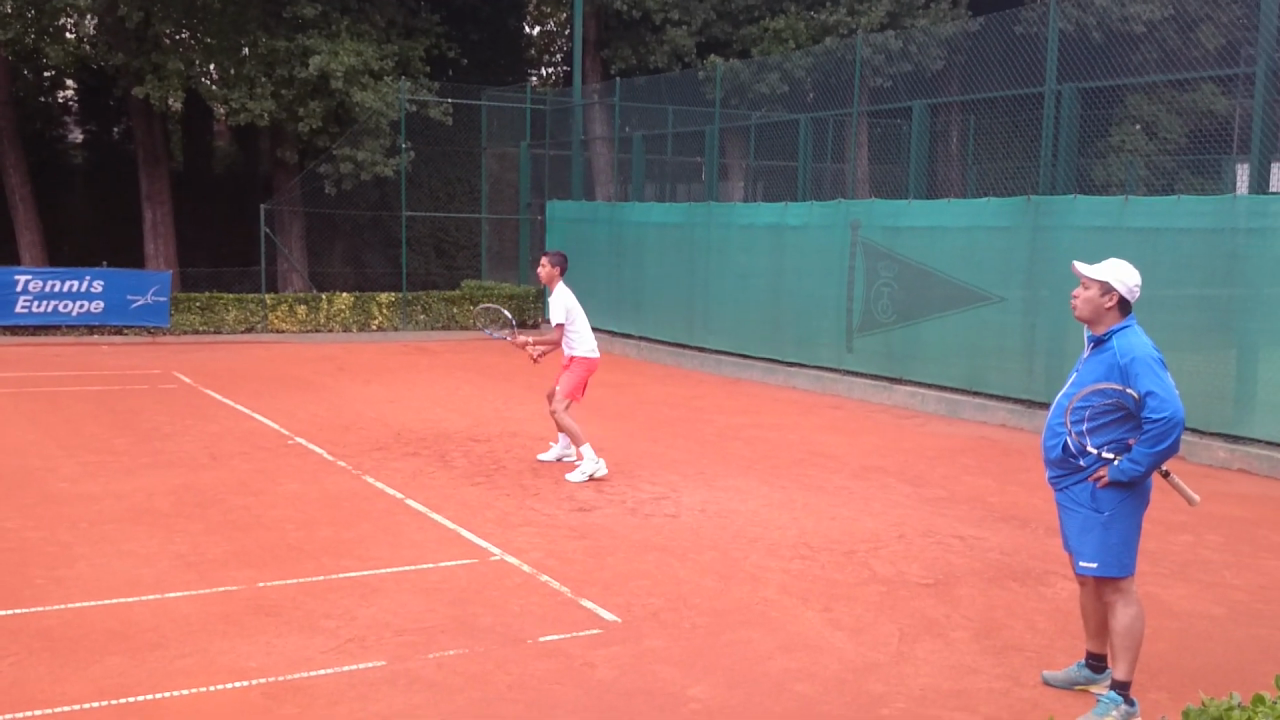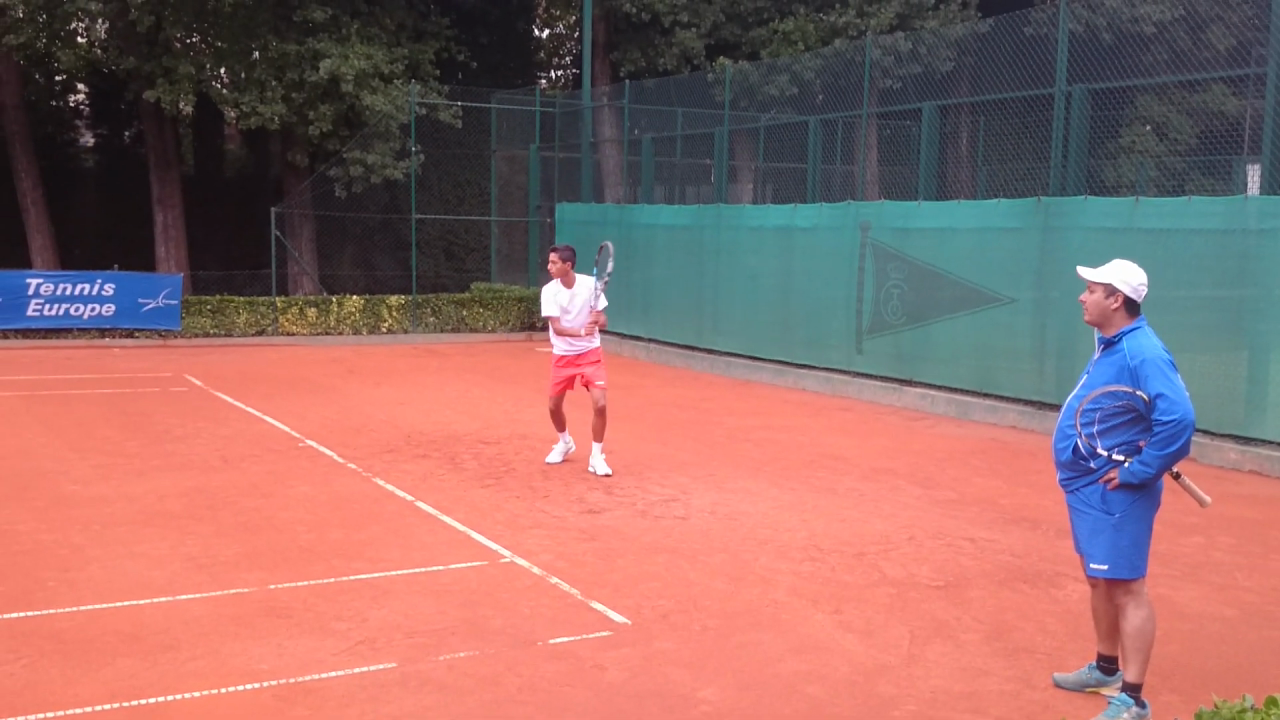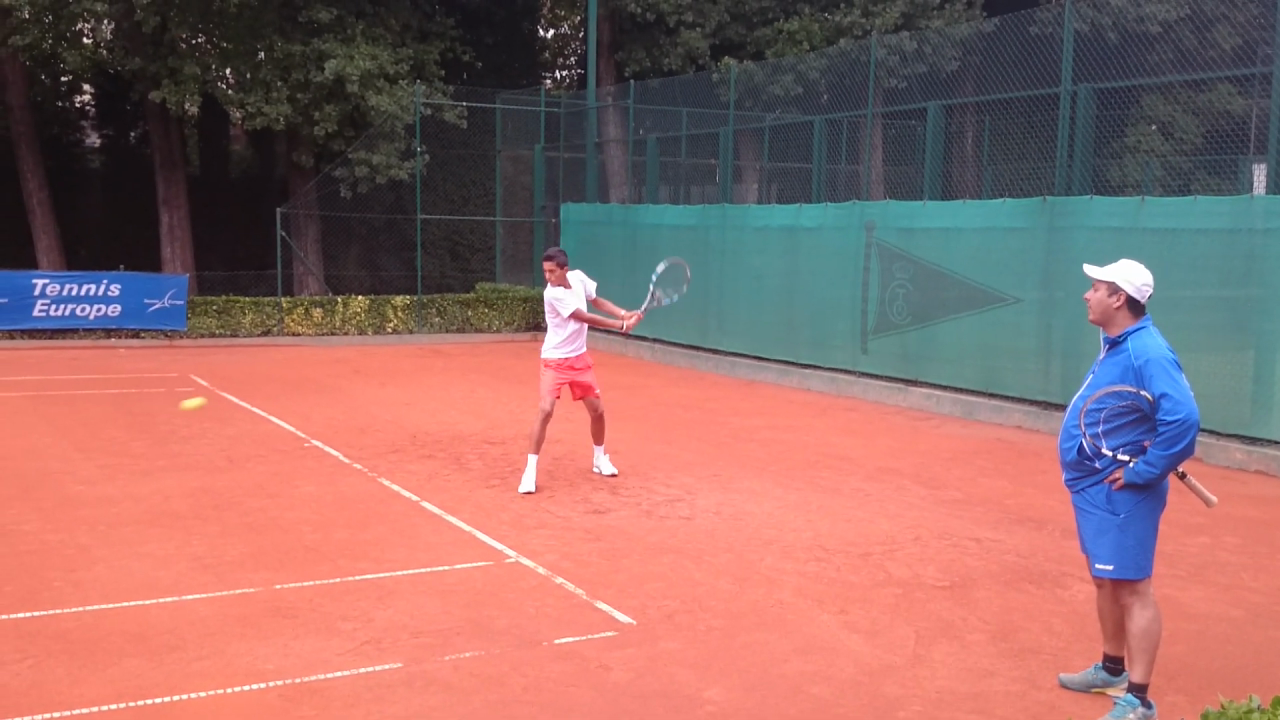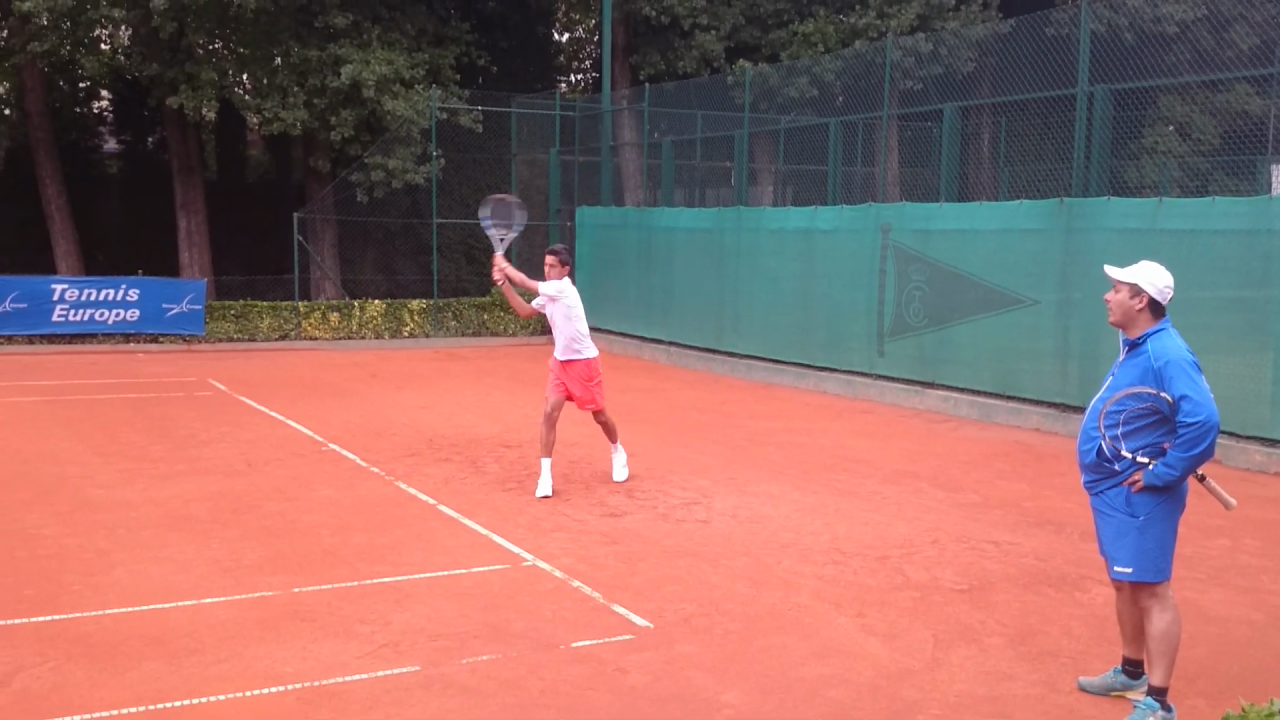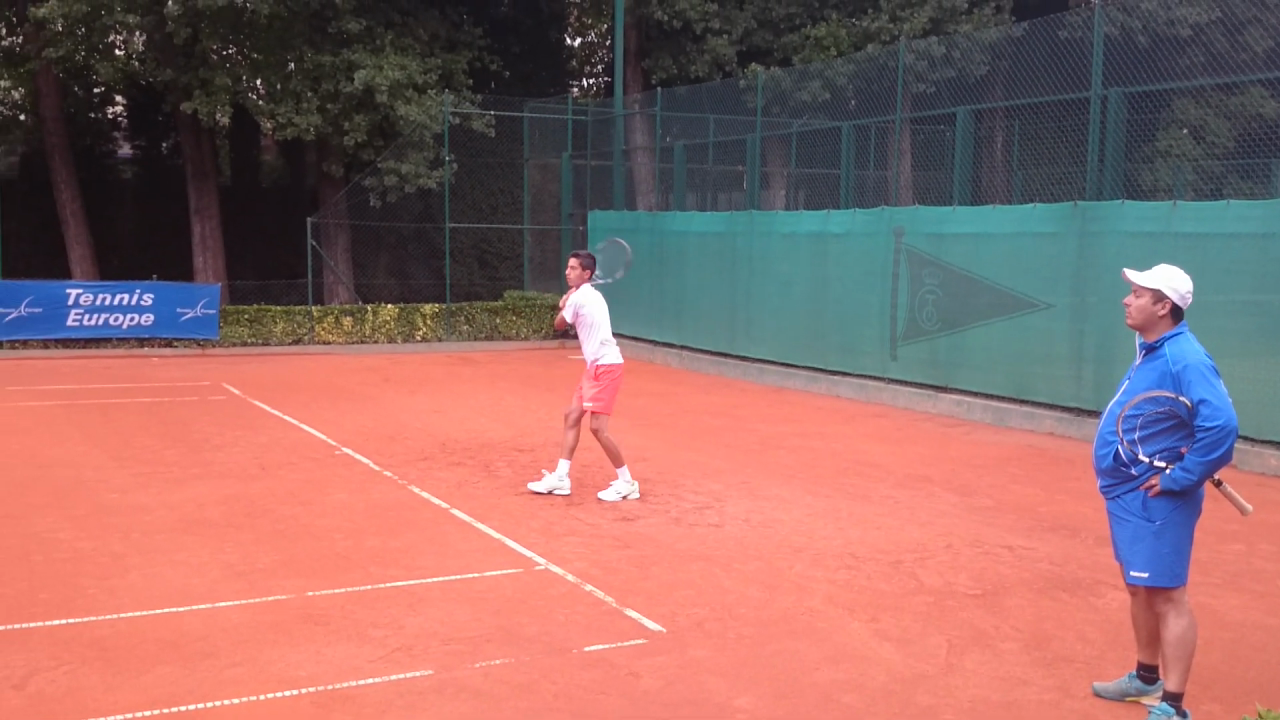
dt=0.4s
person 1, frame 1
left shoulder: (1132, 351)
right shoulder: (1097, 345)
left elbow: (1168, 417)
left wrist: (1126, 470)
left hip: (1103, 492)
right hip: (1076, 485)
left knee: (1115, 587)
right knee: (1088, 579)
right ankle: (1095, 667)
person 1, frame 2
left shoulder: (1143, 353)
right shoulder: (1109, 347)
left elbow: (1178, 420)
left wrist: (1137, 472)
left hip: (1114, 495)
right hip: (1088, 487)
left knee: (1125, 590)
right knee: (1100, 582)
right ankle: (1106, 669)
person 1, frame 3
left shoulder: (1147, 352)
right shoulder: (1114, 346)
left elbow: (1182, 419)
left wrist: (1142, 472)
left hip: (1119, 494)
right hip: (1094, 488)
left knee: (1131, 589)
right knee: (1105, 582)
right ankle: (1112, 670)
person 1, frame 4
left shoulder: (1166, 354)
right shoulder: (1133, 348)
left elbow: (1202, 421)
left wrist: (1161, 474)
left hip: (1138, 497)
right hip: (1112, 490)
left knee: (1150, 592)
right knee: (1124, 585)
right ankle: (1131, 672)
person 1, frame 5
left shoulder: (1185, 359)
right shoulder: (1150, 352)
left elbow: (1220, 425)
left wrist: (1177, 479)
right wrist: (1114, 450)
left hip: (1155, 502)
right hip: (1129, 493)
left knee: (1166, 597)
right knee: (1140, 590)
right ankle: (1146, 678)
person 2, frame 1
left shoulder: (560, 297)
right shoulder: (556, 295)
left elbow: (557, 337)
left wrist: (529, 341)
right wrist: (541, 350)
left hip: (582, 358)
right hip: (575, 357)
left knee: (558, 410)
right knee: (552, 397)
left ankle: (592, 461)
right ankle: (565, 446)
person 2, frame 2
left shoulder: (589, 284)
right shoulder: (549, 291)
left elbow: (601, 318)
right elbow: (557, 329)
left wrist: (593, 325)
right wrist: (582, 331)
left hip: (591, 353)
right hip: (563, 356)
left knee: (599, 403)
right knee: (554, 405)
left ankle: (596, 457)
right ankle: (565, 441)
person 2, frame 3
left shoulder: (579, 277)
right shoulder: (552, 294)
left elbow: (597, 301)
right elbow: (586, 318)
left wrist: (624, 314)
right wrist: (621, 325)
left hip: (580, 358)
right hip: (554, 360)
left knee: (597, 410)
right knee: (545, 411)
left ankle: (599, 459)
right ankle: (530, 470)
person 2, frame 4
left shoulder: (563, 287)
right shoulder: (549, 293)
left elbow: (527, 283)
right elbow: (524, 311)
left wrist: (503, 264)
right wrist: (503, 281)
left hip: (584, 361)
right hip: (561, 362)
left knee: (600, 416)
right knee: (549, 415)
left ankle: (618, 452)
right ankle: (545, 476)
person 2, frame 5
left shoulder: (577, 297)
right shoulder: (588, 295)
left elbow: (559, 325)
left wrist: (563, 306)
left hip: (606, 366)
right hip: (596, 366)
left knee: (597, 427)
right knee: (572, 418)
left ankle: (626, 483)
right ankle: (559, 477)
